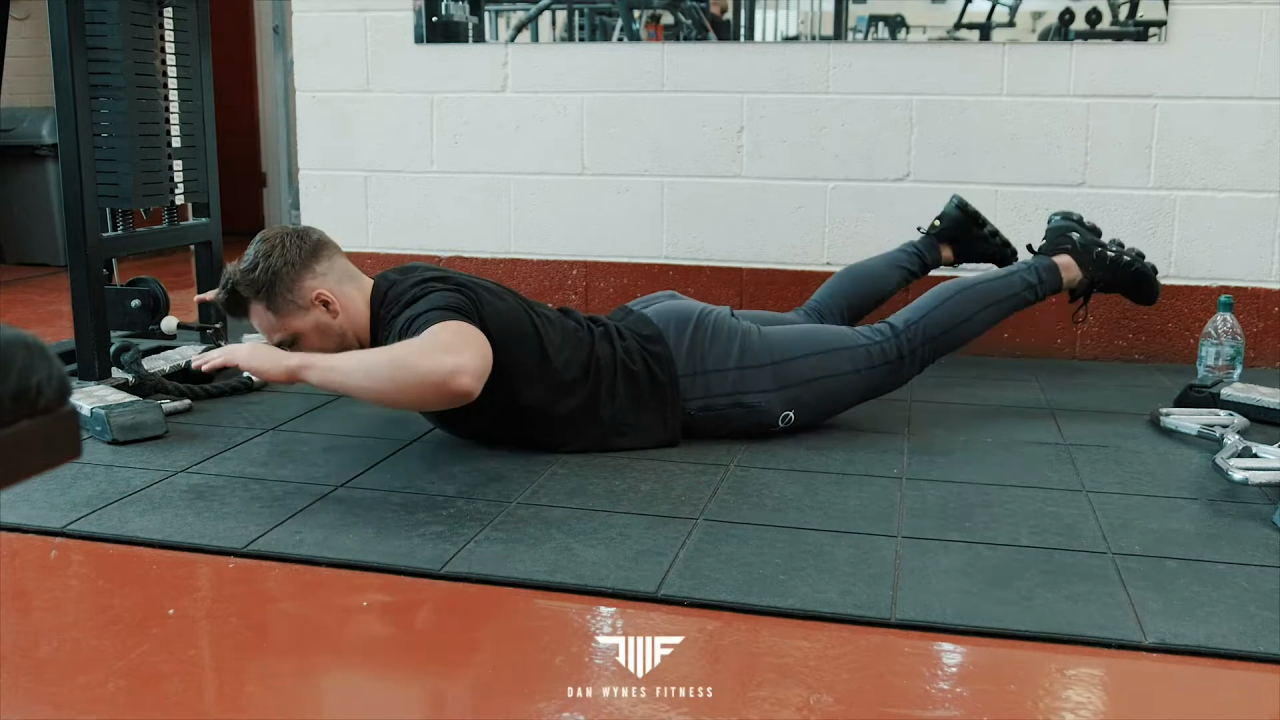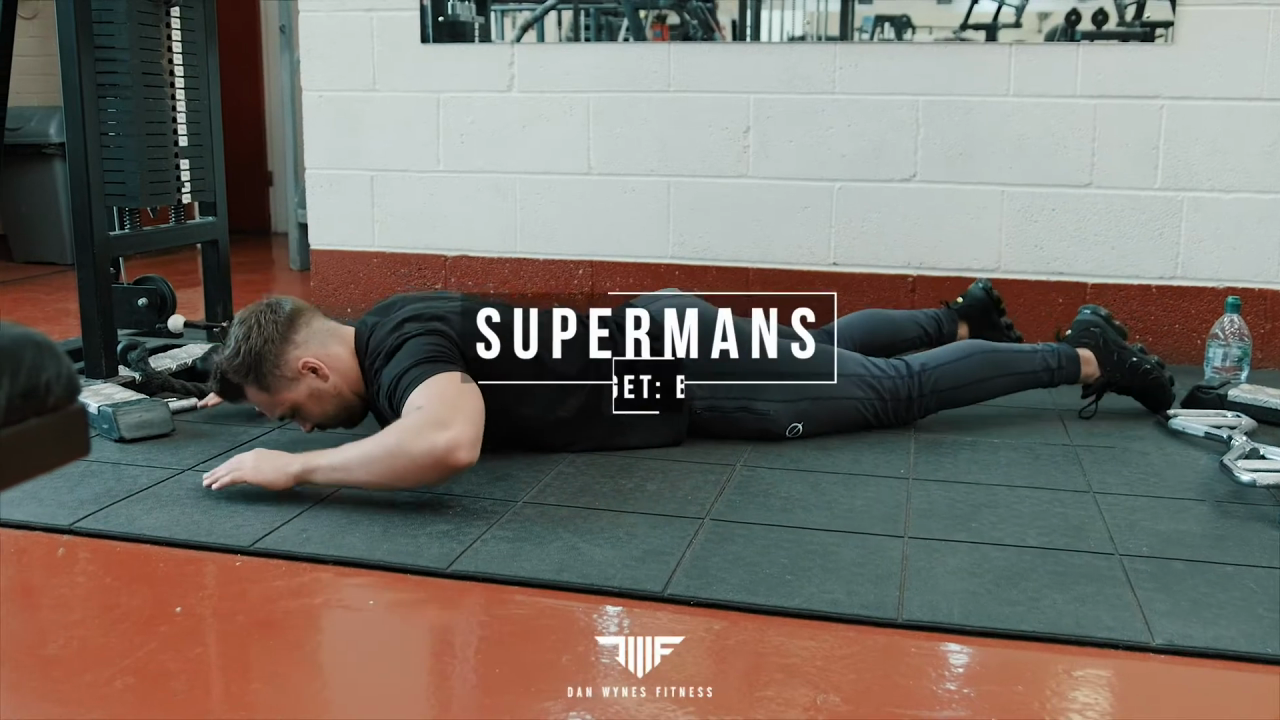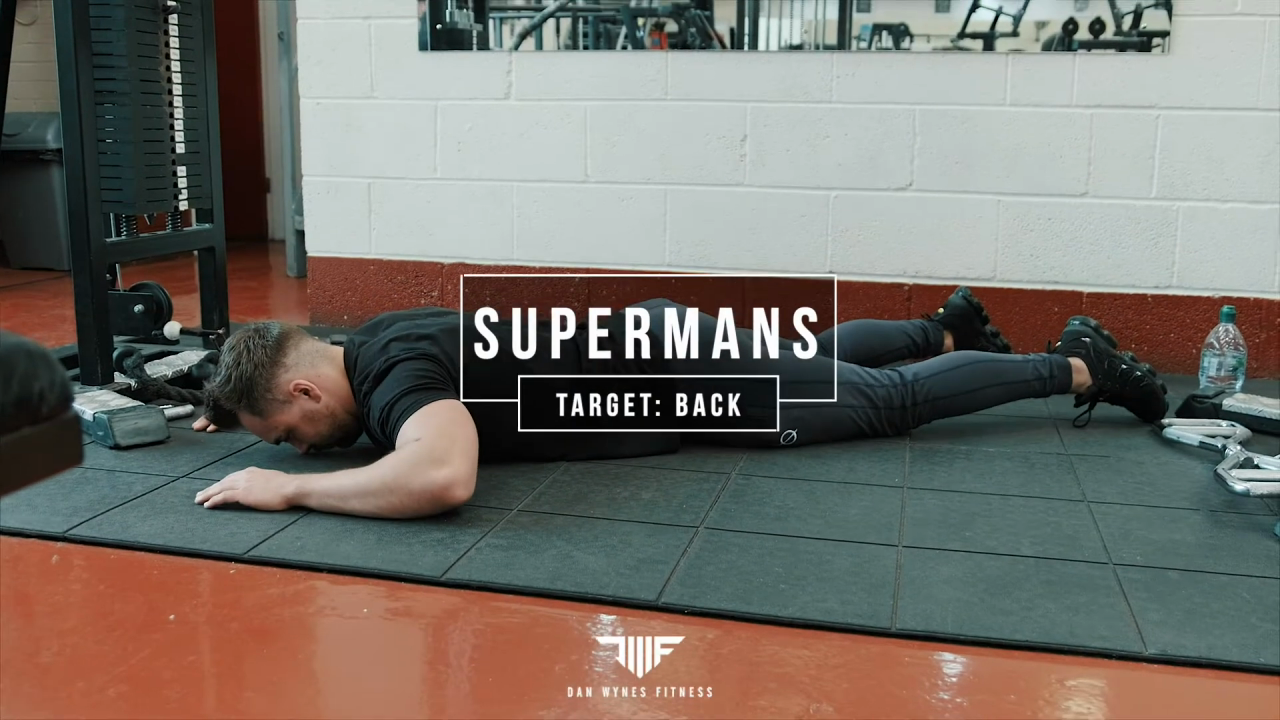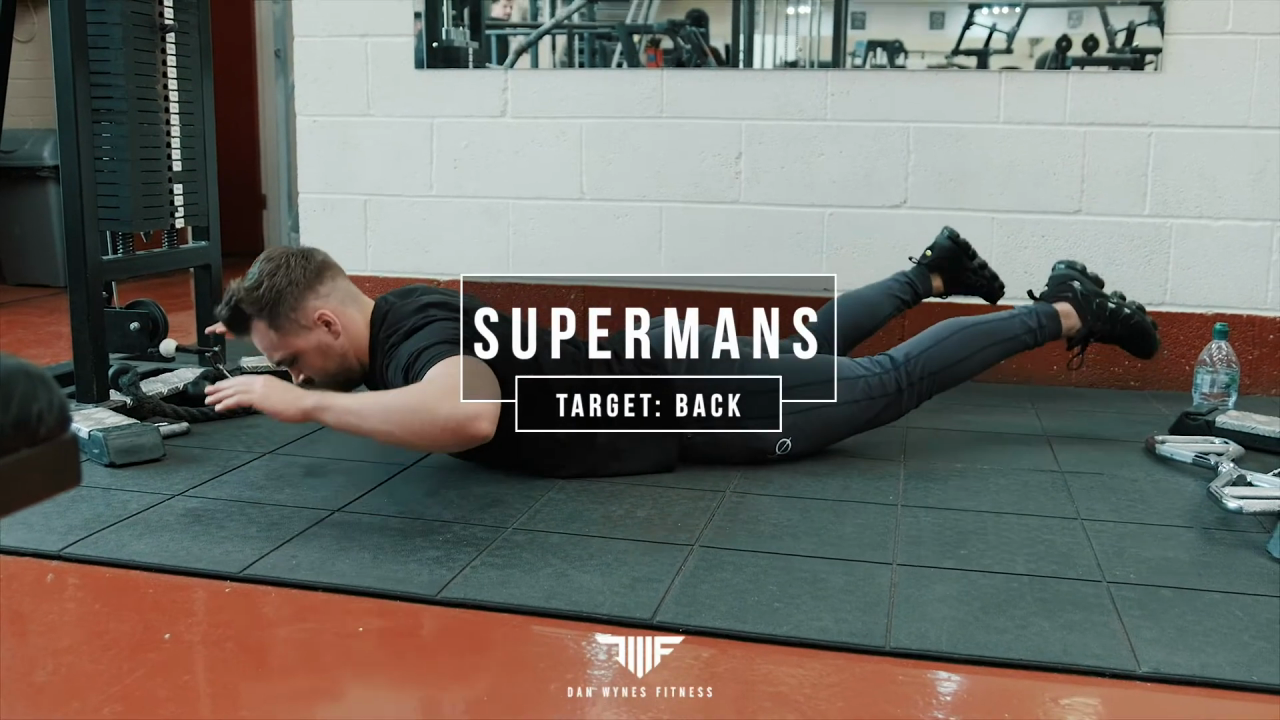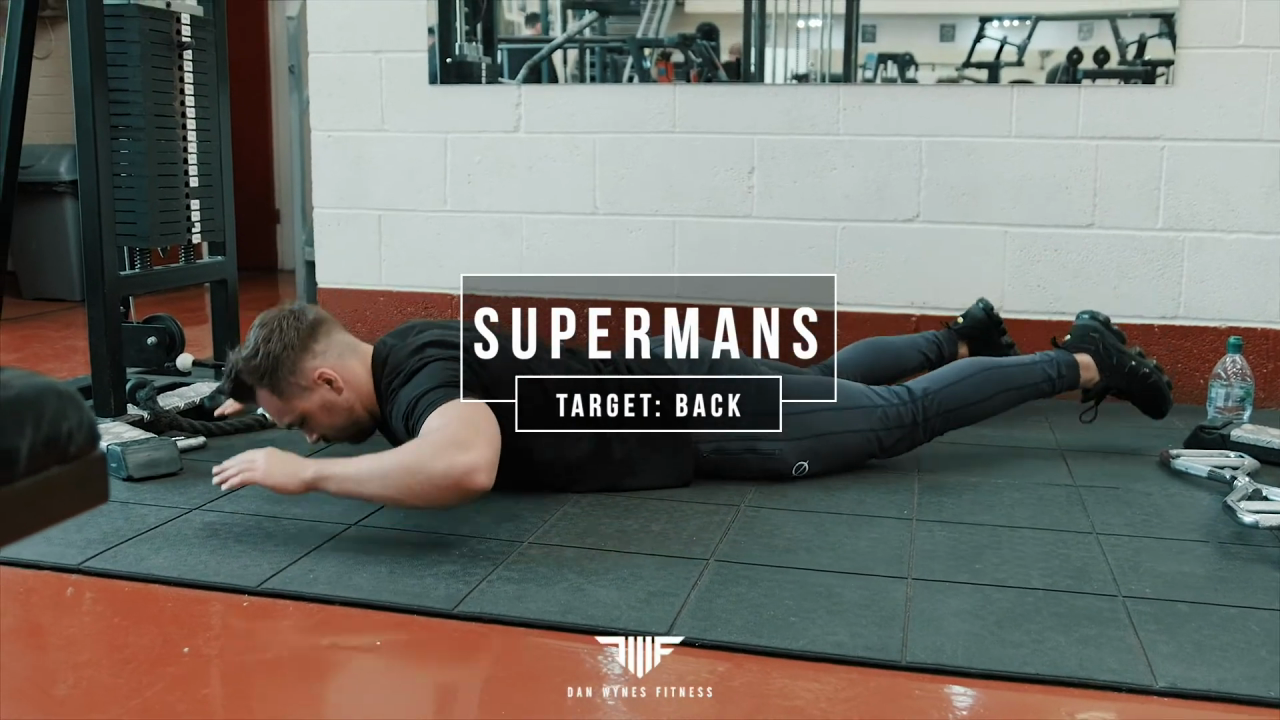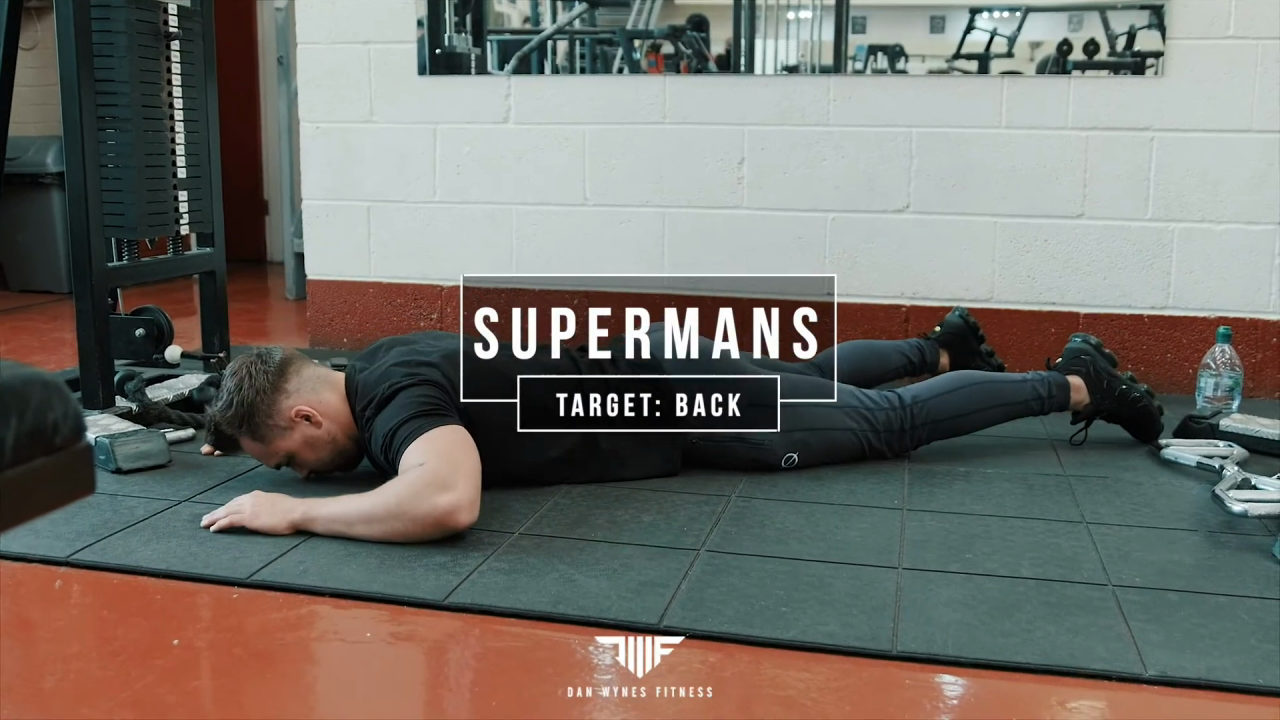
dt=0.7s
person 1, frame 1
left shoulder: (418, 305)
right shoulder: (389, 292)
left elbow: (455, 374)
left wrist: (288, 367)
right wrist: (260, 295)
left hip: (686, 379)
right hip: (651, 335)
left knee: (888, 354)
right knee: (814, 324)
left ankle: (1065, 264)
right ankle: (943, 242)
person 1, frame 2
left shoulder: (406, 350)
right shoulder: (381, 330)
left elbow: (447, 444)
left wrist: (295, 469)
right wrist: (253, 385)
left hip: (685, 371)
right hip: (656, 335)
left knee: (896, 393)
right knee: (818, 349)
left ankle: (1085, 358)
right ankle: (960, 320)
person 1, frame 3
left shoulder: (395, 378)
right shoulder: (367, 345)
left elbow: (442, 478)
left wrist: (289, 488)
right wrist: (242, 399)
left hip: (680, 381)
right hip: (647, 339)
left knee: (886, 401)
right knee: (813, 359)
left ankle: (1079, 366)
right ankle: (945, 331)
person 1, frame 4
left shoulder: (420, 338)
right shoulder: (394, 314)
left elbow: (471, 416)
left wrist: (299, 400)
right wrist: (269, 330)
right hip: (648, 364)
left knee: (890, 383)
right knee: (809, 343)
left ankle: (1067, 311)
right ankle: (934, 271)
person 1, frame 5
left shoulder: (423, 378)
right shoulder: (397, 354)
left elbow: (466, 466)
left wrist: (306, 471)
right wrist: (270, 387)
left hip: (701, 419)
right hip: (664, 375)
left knee: (900, 418)
right knee: (820, 381)
left ankle: (1085, 363)
right ankle: (960, 339)
person 1, frame 6
left shoulder: (396, 400)
right shoulder: (373, 369)
left elbow: (447, 503)
left wrist: (294, 510)
right wrist: (250, 434)
right hip: (650, 369)
left knee: (888, 423)
right knee: (807, 377)
left ankle: (1077, 383)
right ankle: (942, 347)
